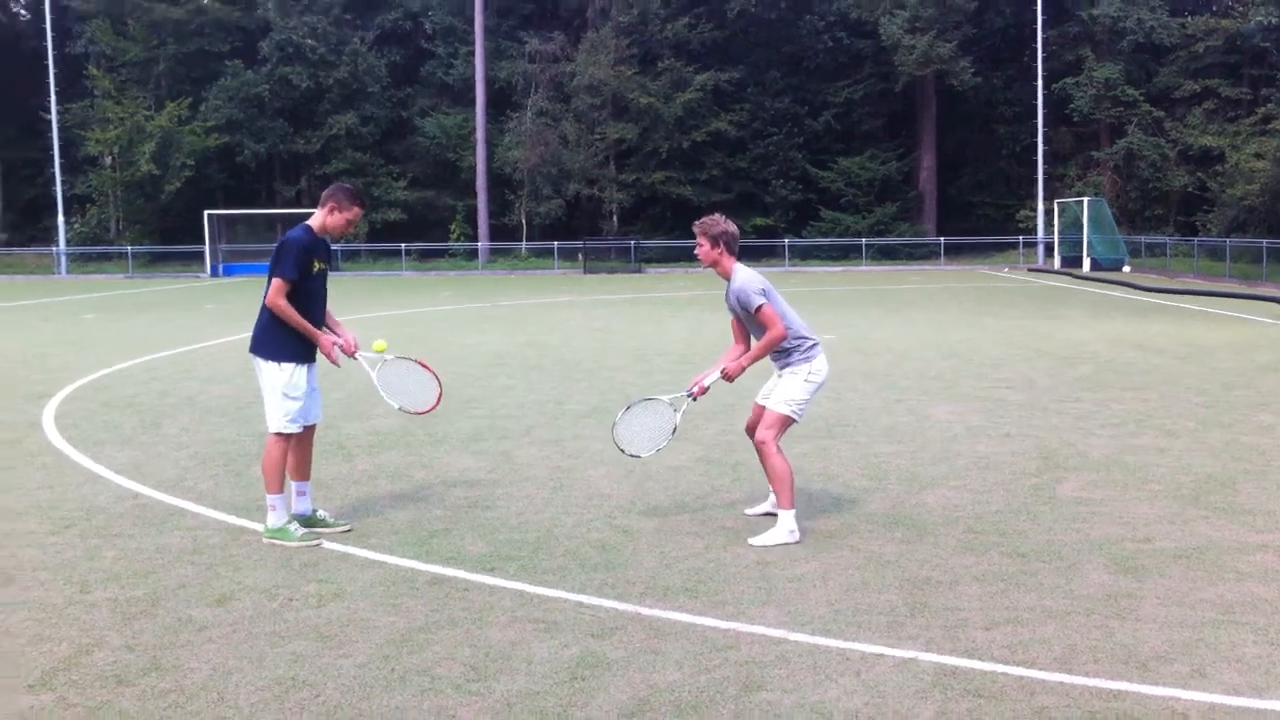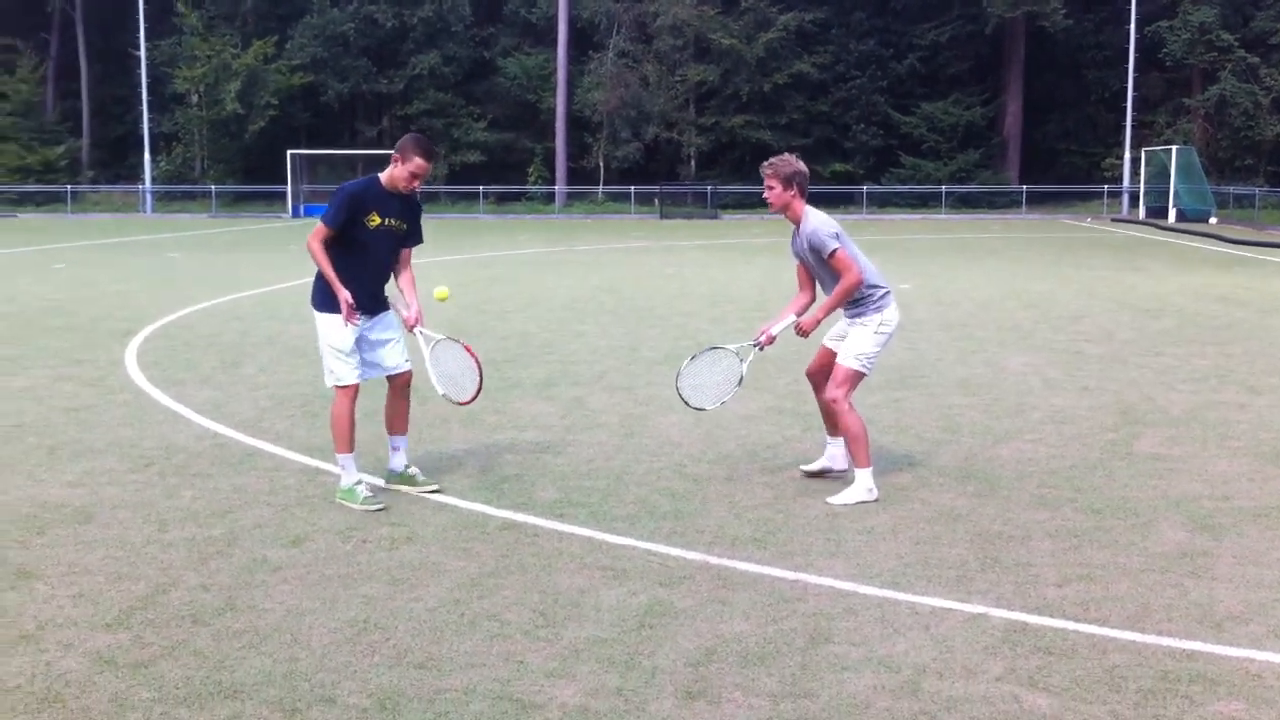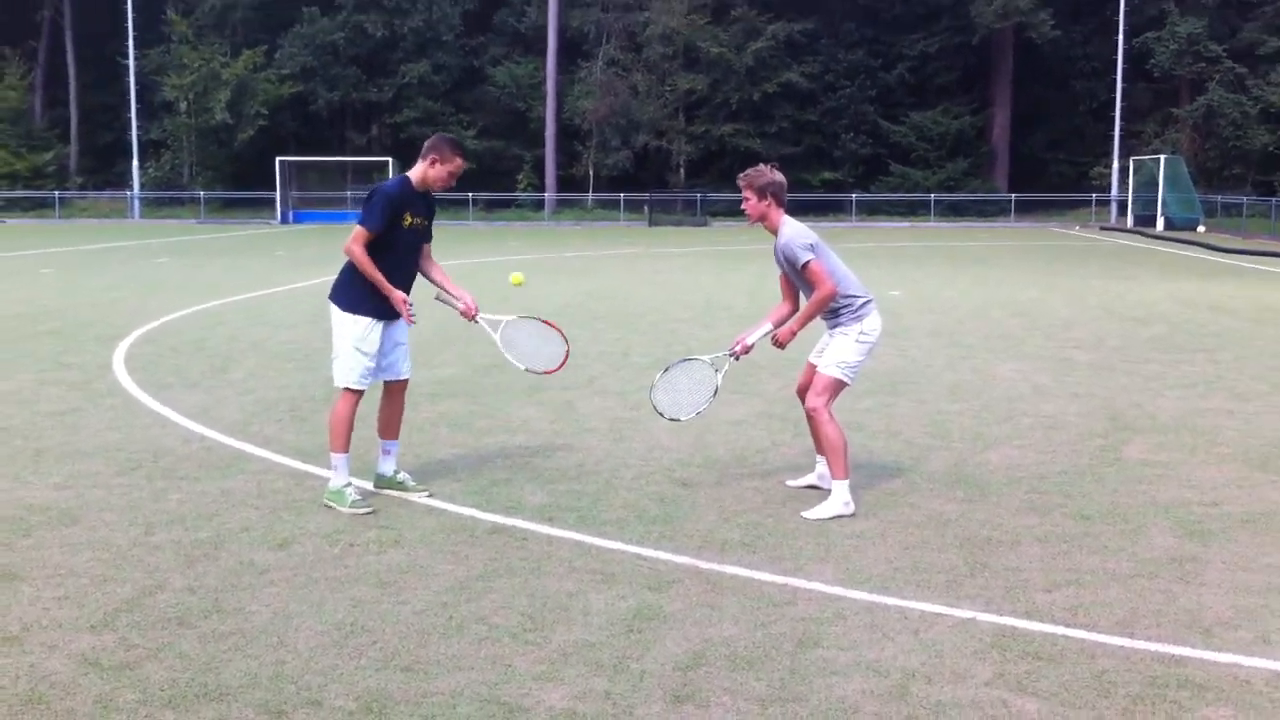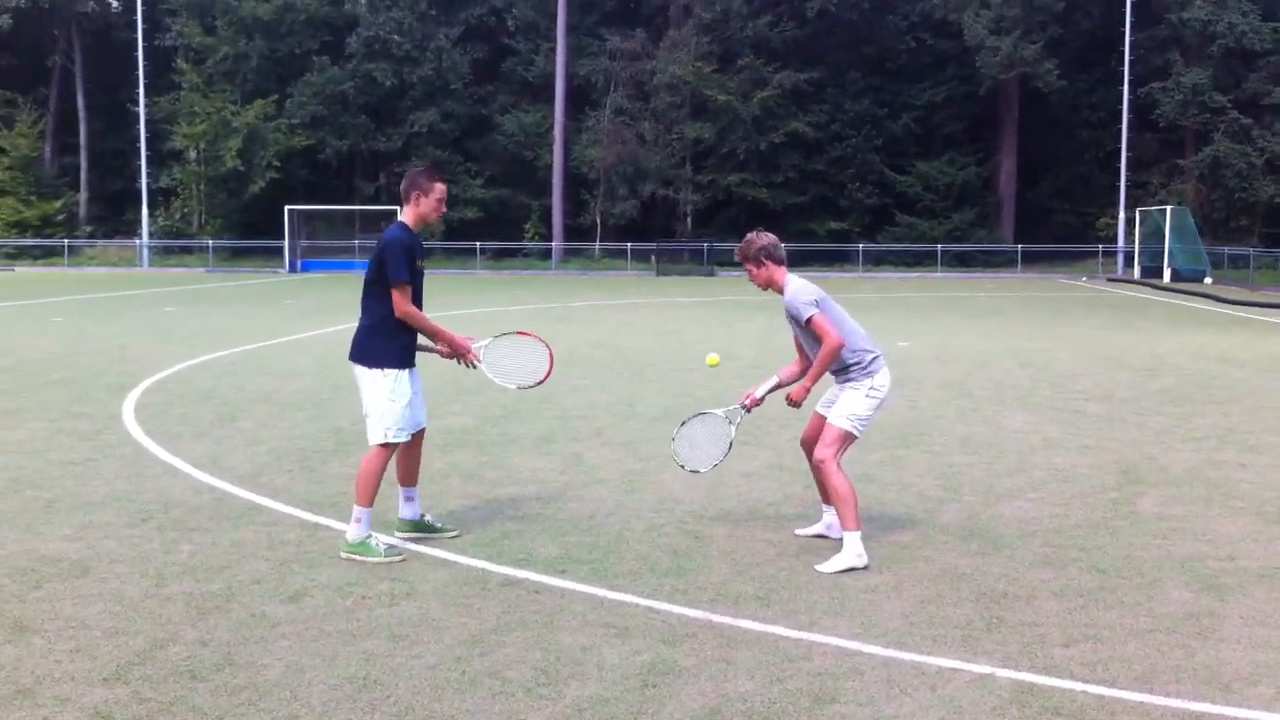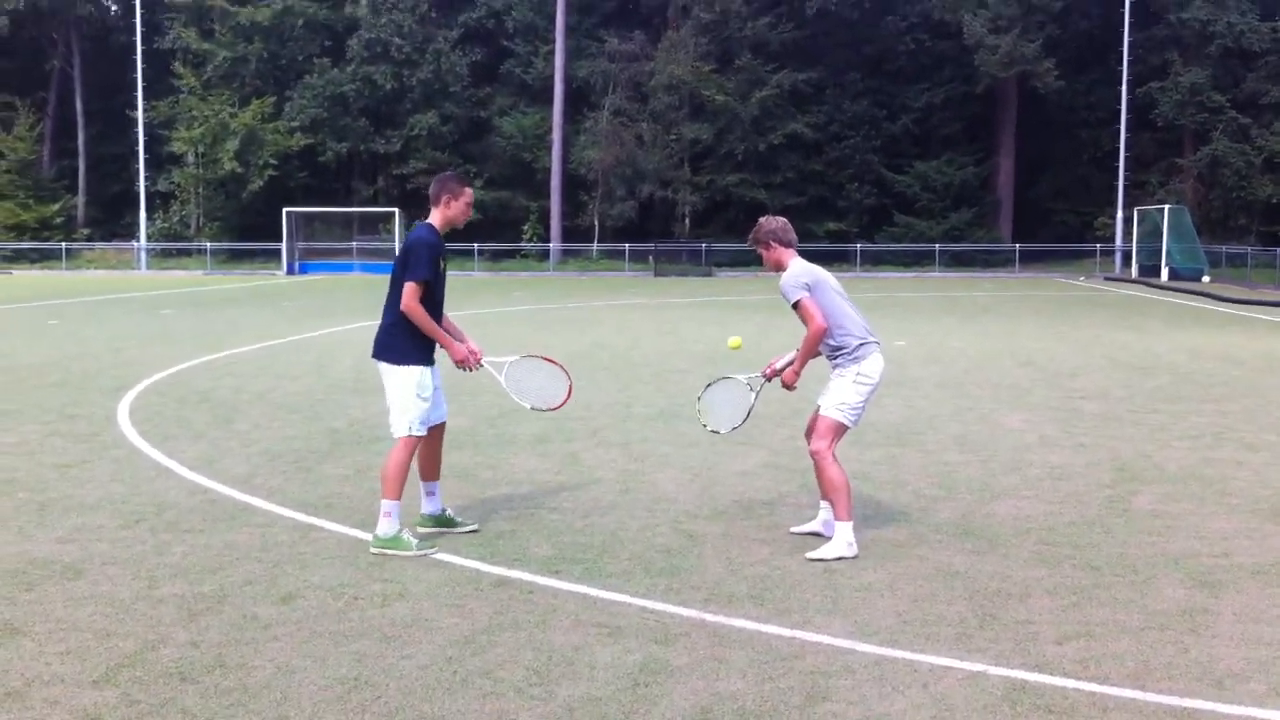
dt=1s
person 1, frame 1
left shoulder: (323, 247)
right shoulder: (296, 242)
right elbow: (275, 300)
left wrist: (342, 333)
right wrist: (318, 337)
left hip: (301, 354)
right hip: (279, 353)
left knee: (306, 429)
right knee: (283, 432)
left ankle: (303, 511)
right ankle: (276, 522)
person 1, frame 2
left shoulder: (411, 207)
right shoulder: (353, 193)
left elbow: (403, 264)
right elbow: (315, 241)
left wrist: (412, 303)
right wrist: (339, 290)
left hip: (378, 307)
right hip: (336, 306)
left knee: (401, 377)
right knee: (347, 387)
left ankle: (398, 466)
right ankle: (348, 481)
person 1, frame 3
left shoulder: (426, 204)
right shoulder: (389, 194)
left elbow: (425, 260)
right elbow: (353, 247)
left wrist: (460, 296)
right wrist: (391, 291)
left hip: (389, 311)
right hip: (357, 306)
left knee: (397, 383)
right knee: (352, 390)
left ankle: (387, 470)
right ankle: (338, 484)
person 1, frame 4
left shoulder: (411, 241)
right shoulder: (396, 241)
right elbow: (402, 309)
left wrist: (441, 341)
right wrist: (450, 340)
left hip: (399, 357)
right hip: (380, 358)
left knee: (414, 434)
right knee: (385, 443)
left ankle: (410, 516)
right ankle: (357, 536)
person 1, frame 5
left shoulder: (434, 242)
right shoulder: (423, 241)
right elbow: (409, 304)
left wrist: (464, 341)
right wrist: (451, 345)
left hip: (419, 354)
right hip: (402, 354)
left knee: (434, 427)
right knee: (409, 436)
left ankle: (432, 511)
right ankle: (387, 530)
person 2, frame 1
left shoulder: (744, 283)
right shoulder: (732, 289)
left elbow: (778, 331)
right elbow: (741, 345)
left wrist: (742, 365)
right wrist: (708, 376)
left hip: (804, 364)
right hip: (789, 365)
left knee: (766, 438)
right knee: (754, 429)
left ankle: (787, 525)
right ankle: (780, 499)
person 2, frame 2
left shoulder: (816, 227)
right shoulder: (798, 236)
left elbow: (853, 277)
right elbow: (806, 293)
left wrist: (817, 317)
right wrist: (775, 325)
left hip: (874, 313)
right hip: (855, 314)
left knee: (836, 395)
right knee: (816, 373)
left ankle: (865, 484)
right ankle: (835, 453)
person 2, frame 3
left shoulder: (791, 238)
right shoulder: (782, 242)
left elbow: (827, 289)
right elbow: (789, 304)
left wrist: (792, 329)
right wrist: (751, 335)
left hip: (856, 323)
right hip: (843, 323)
left knee: (817, 404)
right knee: (806, 391)
left ankle: (842, 496)
right ankle: (824, 471)
person 2, frame 4
left shoulder: (795, 296)
right shoulder: (794, 296)
left elbow: (834, 341)
right elbow: (805, 362)
left wrist: (805, 386)
right wrist: (765, 389)
left hip: (865, 379)
right hip: (850, 378)
left knee: (826, 456)
right knee: (810, 443)
left ankle: (853, 548)
right ankle: (832, 520)
person 2, frame 5
left shoulder: (791, 278)
right shoulder: (810, 271)
left elbow: (819, 326)
left wrist: (795, 369)
right wrist: (786, 361)
left hip: (856, 366)
right hip: (856, 362)
left knee: (821, 448)
right knee: (814, 435)
left ankle: (845, 539)
right ankle: (828, 517)
